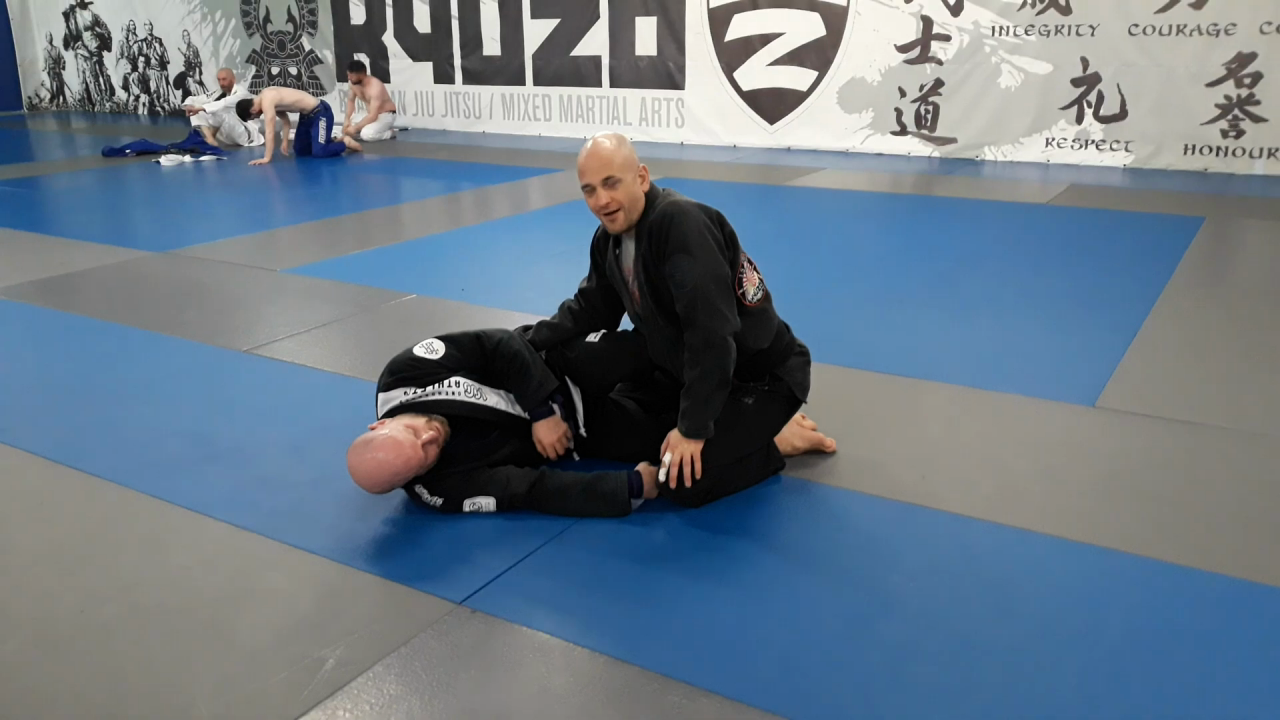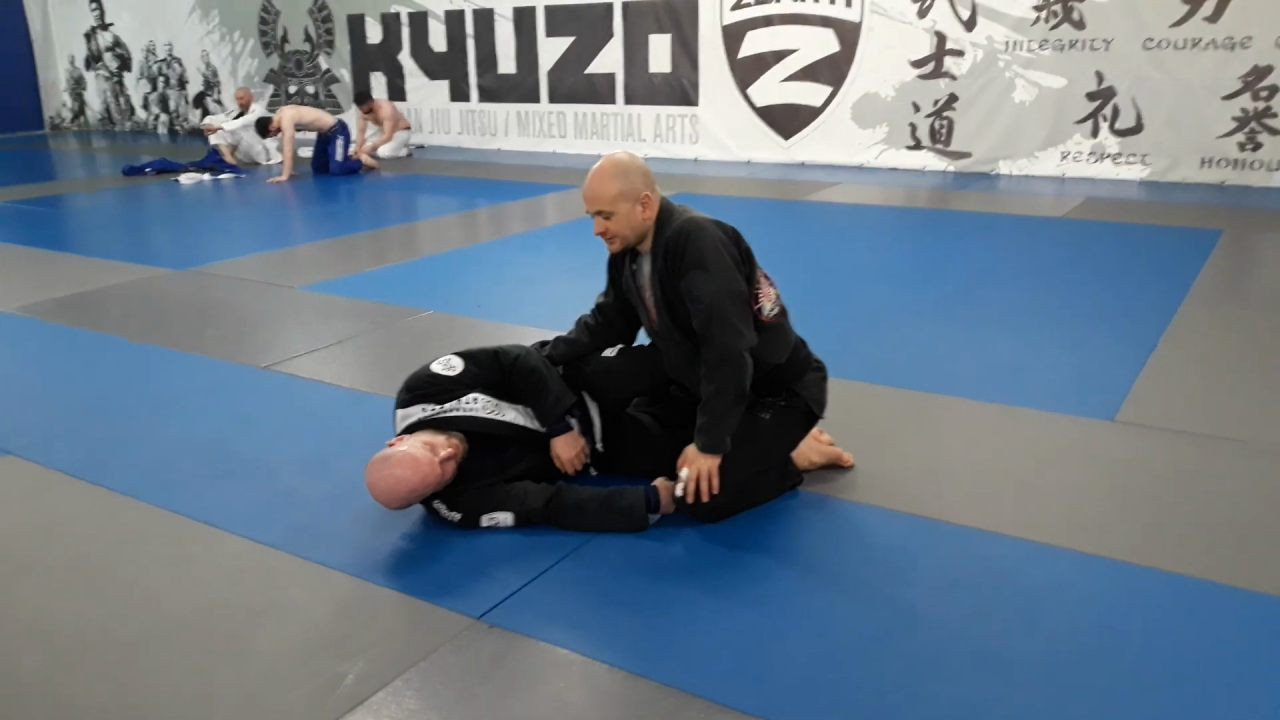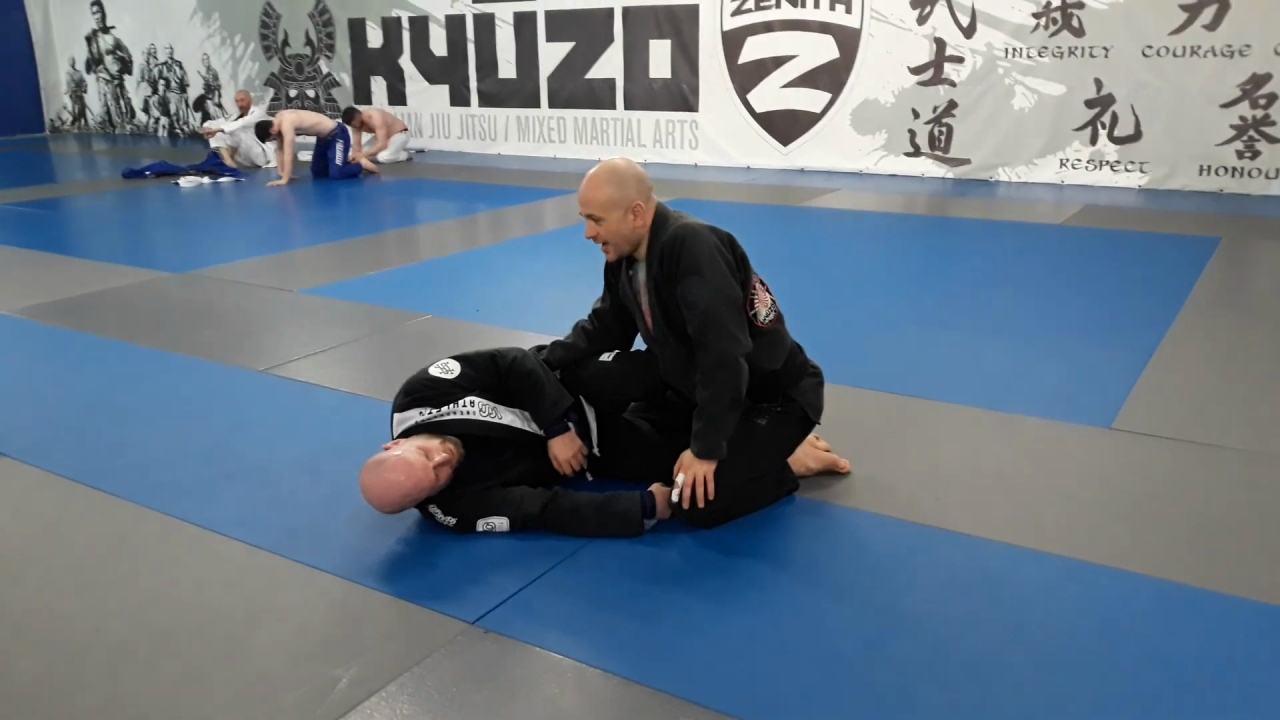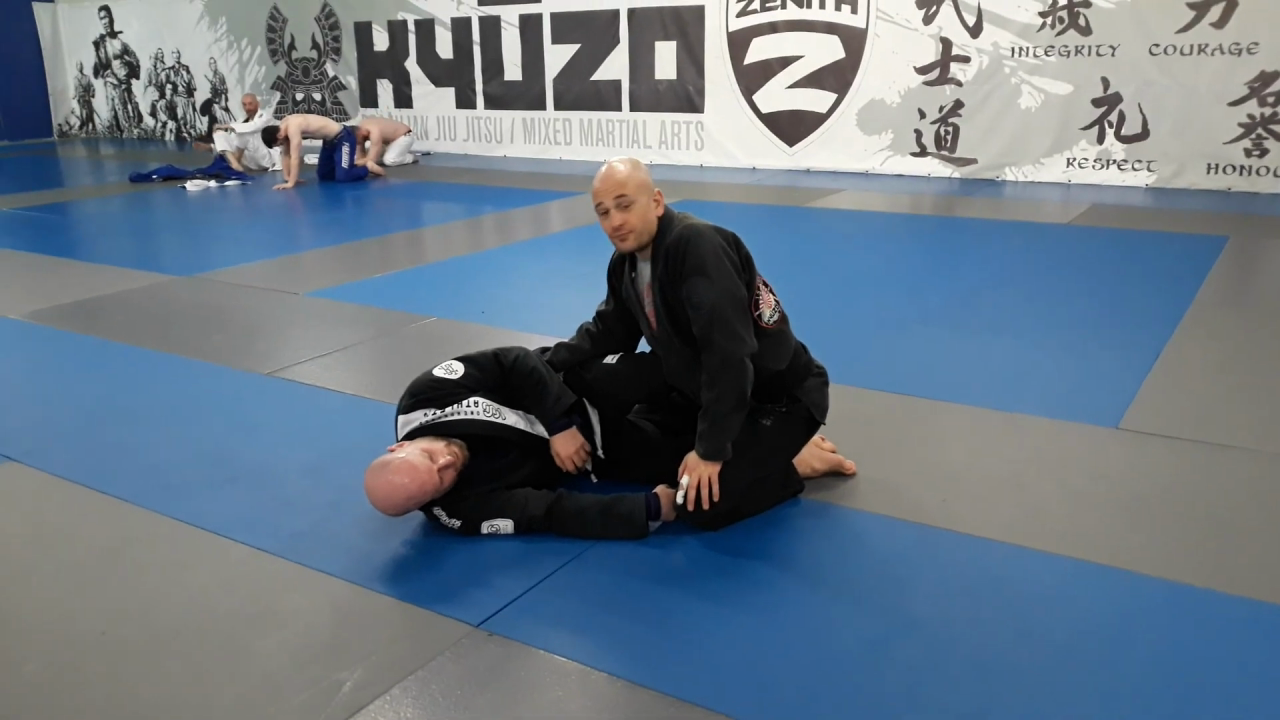
dt=0.3s
person 1, frame 1
left shoulder: (407, 371)
right shoulder: (444, 490)
left elbow: (498, 345)
right elbow: (536, 491)
left wrist: (541, 408)
right wrist: (637, 486)
person 1, frame 2
left shoulder: (424, 389)
right shoulder: (462, 505)
left elbow: (515, 361)
right elbow: (554, 506)
left wrist: (560, 426)
right wrist: (655, 502)
left hip: (577, 384)
right hip: (596, 442)
person 1, frame 3
left shoulder: (422, 393)
right shoulder: (460, 508)
left elbow: (512, 364)
right elbow: (550, 511)
left wrist: (556, 425)
right wrist: (652, 506)
left hip: (574, 388)
right hip: (593, 447)
person 1, frame 4
left shoulder: (425, 396)
right shoulder: (462, 511)
left elbow: (513, 363)
right elbow: (555, 513)
left wrist: (559, 423)
right wrist: (656, 508)
left hip: (580, 389)
right hip: (597, 452)
right ankle: (789, 459)
person 2, frame 1
left shoulder: (683, 226)
right shoulder: (609, 237)
left elbow: (711, 334)
right elbow: (590, 308)
left wrist: (693, 428)
right wrist: (527, 341)
left hip: (757, 373)
left knee: (685, 485)
left ankle: (779, 437)
person 2, frame 2
left shoulder: (698, 243)
right shoulder: (626, 251)
left elbow: (728, 350)
right elbow: (607, 323)
left wrist: (710, 443)
right wrist: (545, 357)
left hip: (775, 388)
left knee: (702, 500)
left ankle: (798, 452)
person 2, frame 3
left shoulder: (694, 249)
right shoulder: (623, 257)
left elbow: (723, 356)
right elbow: (605, 328)
left wrist: (705, 448)
right wrist: (541, 360)
left hip: (771, 394)
left knee: (698, 505)
left ankle: (794, 458)
person 2, frame 4
left shoulder: (698, 248)
right shoulder: (626, 260)
left elbow: (728, 356)
right elbow: (609, 331)
left wrist: (710, 449)
right wrist: (547, 364)
left hip: (776, 394)
left knee: (706, 507)
left ankle: (798, 459)
